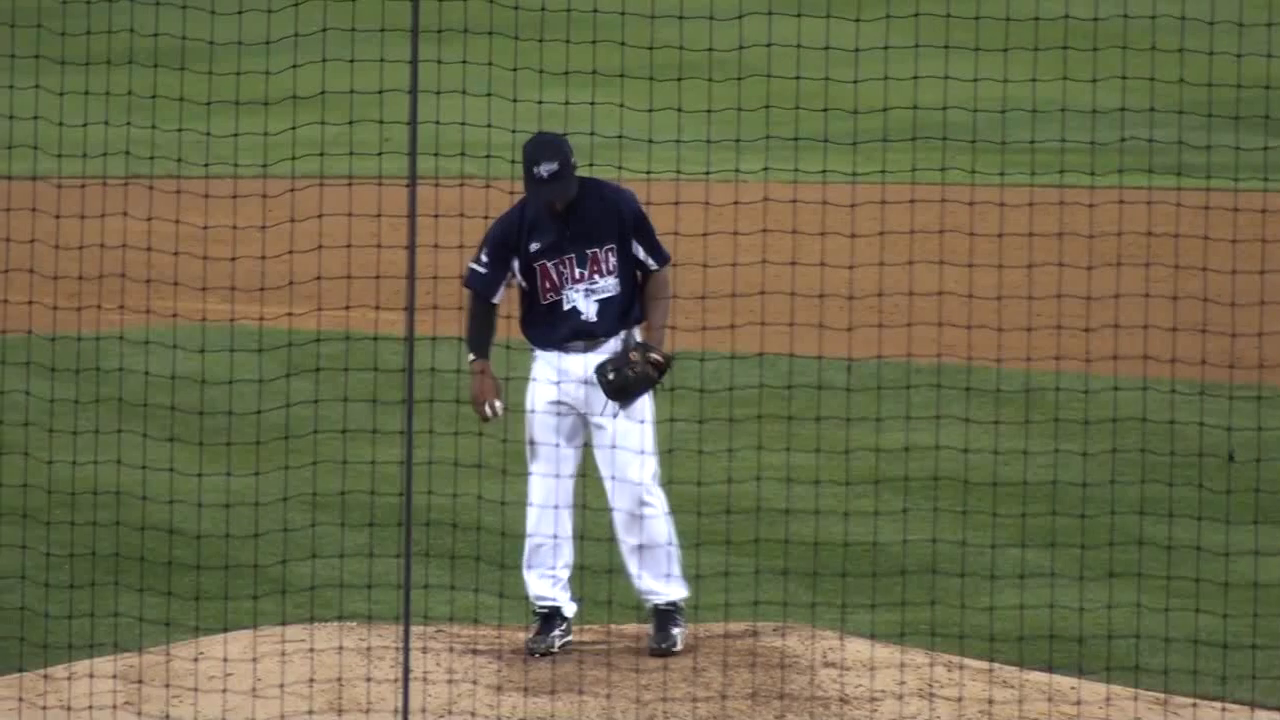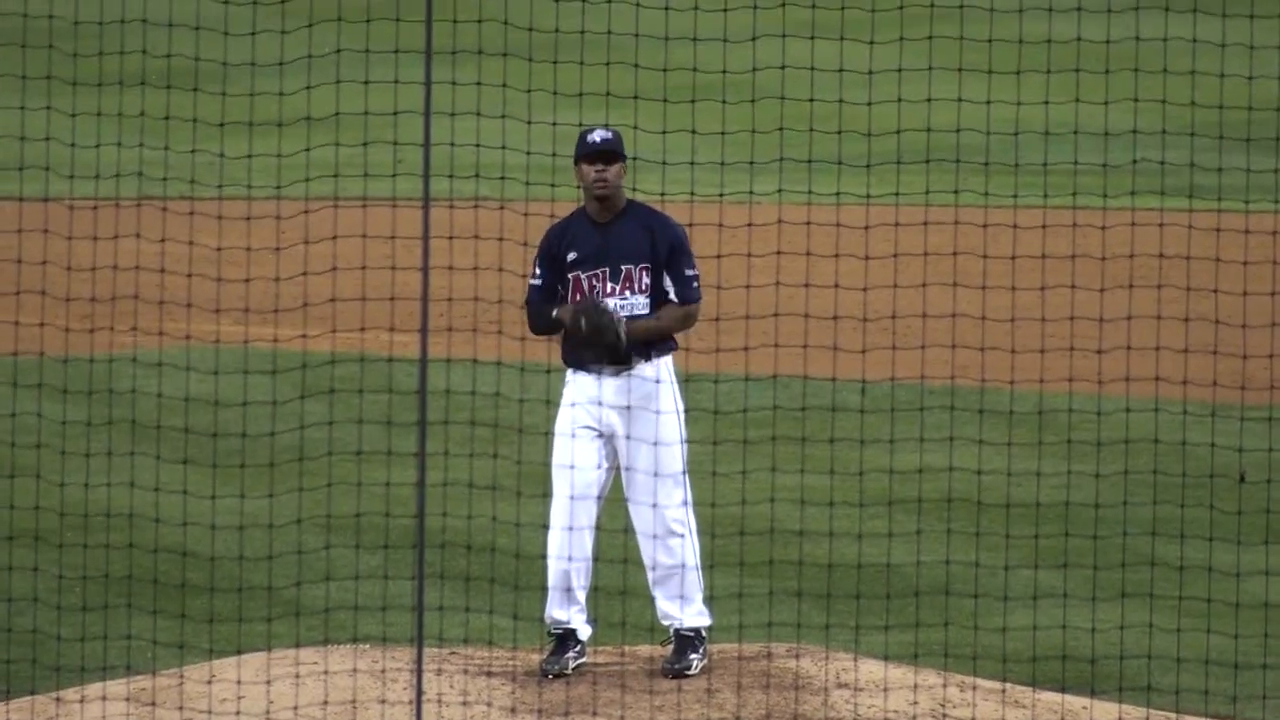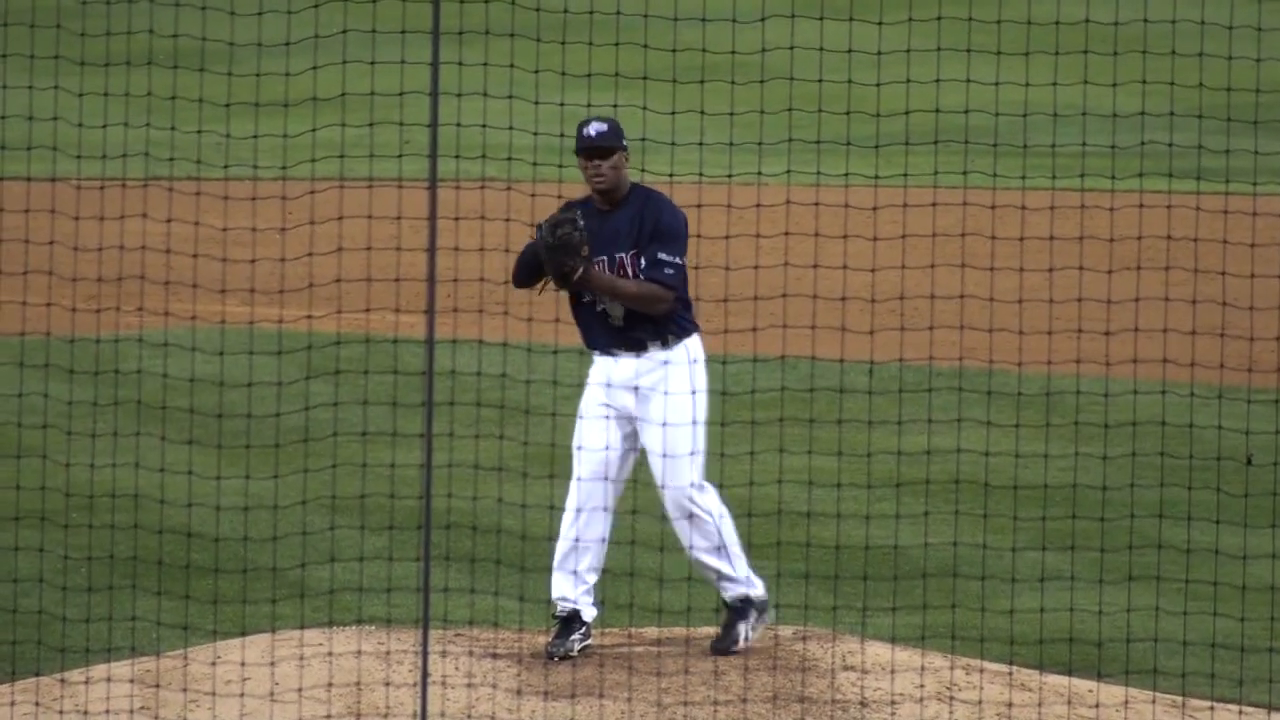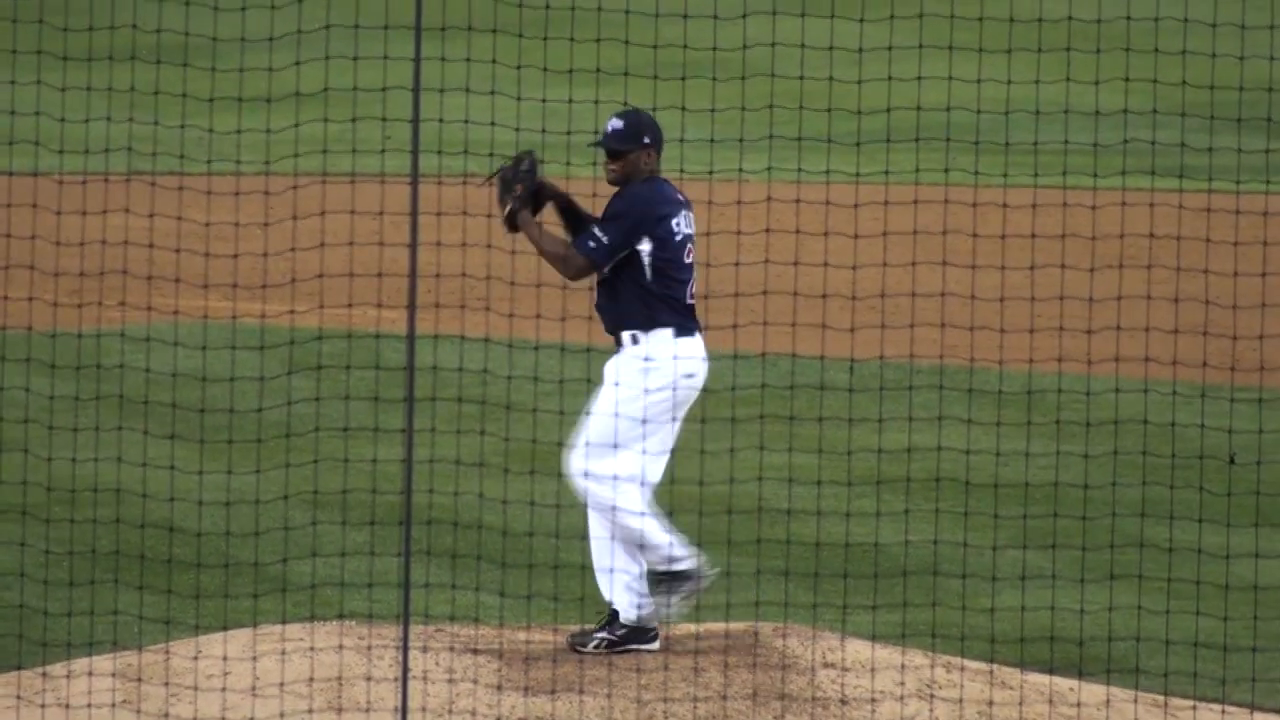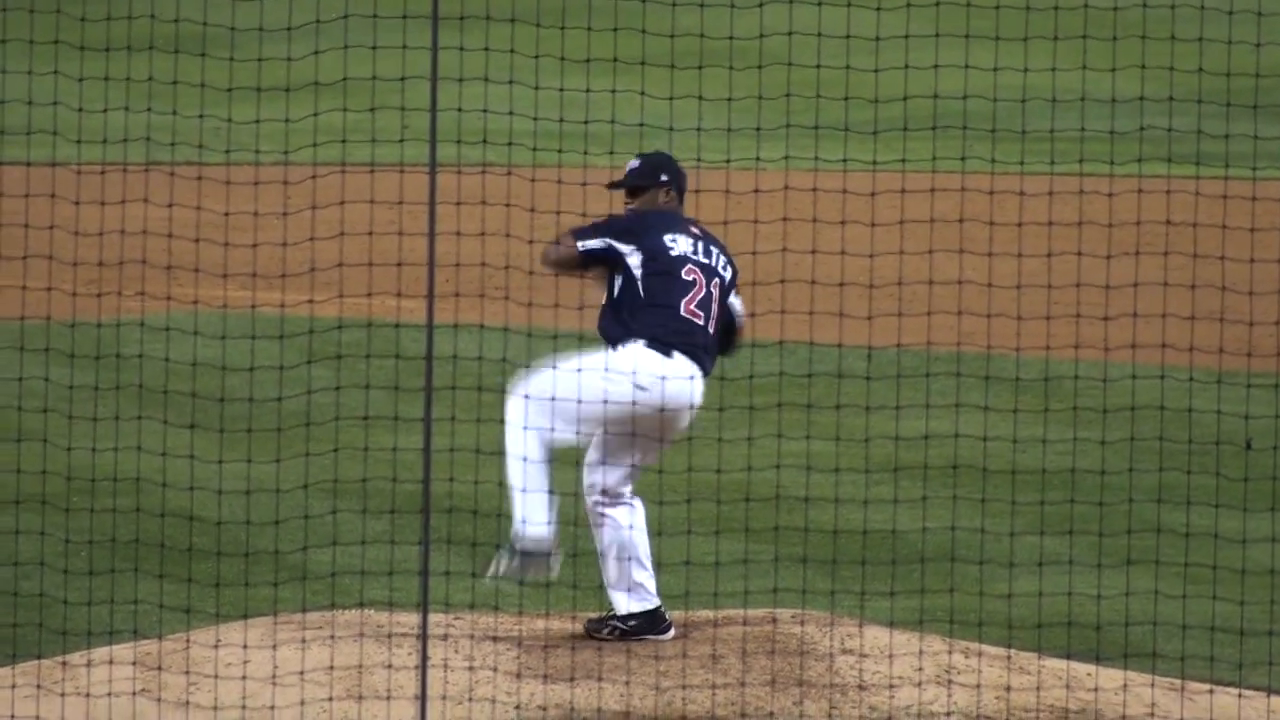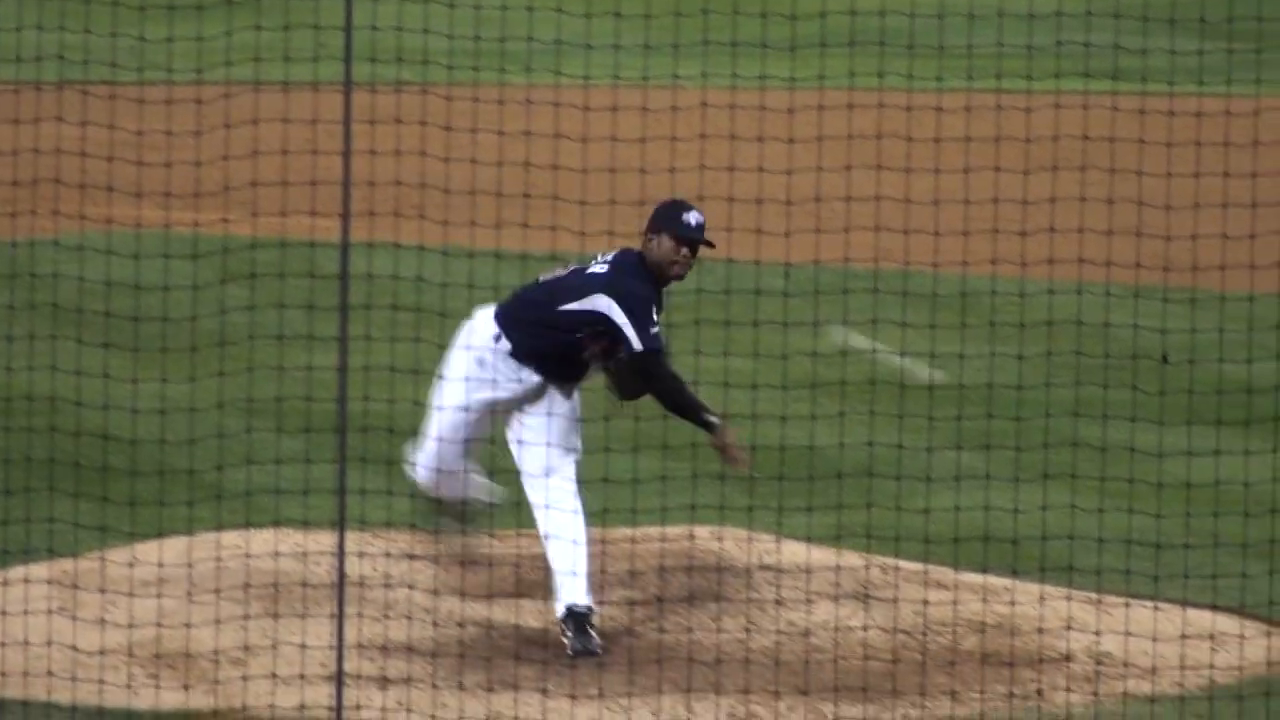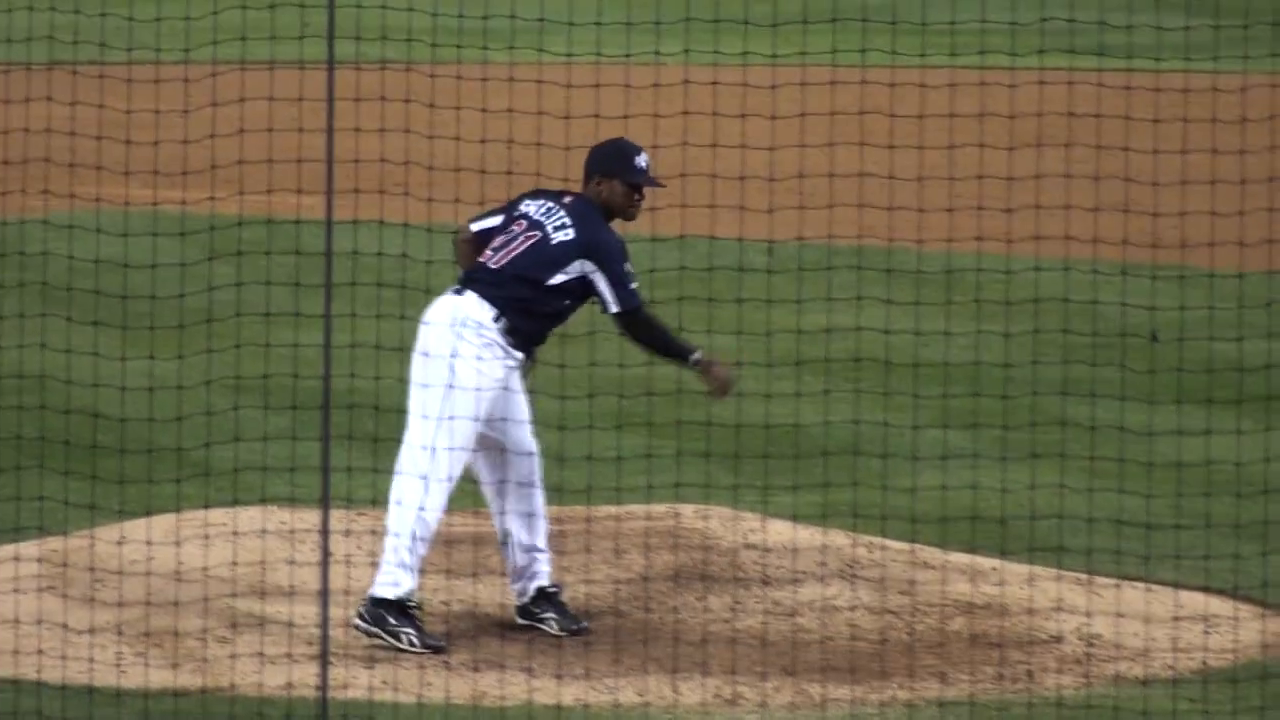
dt=0.7s
person 1, frame 1
left shoulder: (617, 205)
right shoulder: (513, 227)
left elbow: (656, 273)
right elbow: (483, 298)
left wrist: (653, 340)
right wrist: (480, 363)
left hip: (615, 359)
right hip: (552, 367)
left knee: (636, 487)
right knee: (546, 492)
left ankle: (668, 605)
right ankle: (553, 611)
person 1, frame 2
left shoulder: (660, 230)
right shoulder: (559, 238)
left elbow: (687, 309)
right elbow: (536, 316)
left wrist: (629, 329)
right wrist: (564, 316)
left hip: (647, 383)
right hip: (583, 386)
left knee: (664, 511)
right knee: (569, 512)
left ankle: (689, 630)
right ankle: (569, 631)
person 1, frame 3
left shoulder: (660, 213)
right shoulder: (573, 217)
left elbow: (659, 298)
right elbow: (522, 276)
left wrist: (587, 275)
right wrist: (541, 251)
left hip: (670, 361)
right hip: (608, 367)
left knee: (685, 488)
right knee: (588, 488)
left ankle: (746, 597)
right ankle: (573, 613)
person 1, frame 4
left shoulder: (639, 200)
right shoulder: (663, 200)
left elbow: (577, 263)
right elbow: (596, 242)
left wrist: (528, 224)
right wrist: (558, 200)
left hip: (657, 357)
right hip: (645, 357)
left knee: (591, 468)
right knee: (617, 481)
left ankle: (674, 563)
right ankle: (631, 618)
person 1, frame 5
left shoulder: (640, 227)
right shoulder: (717, 252)
left elbow: (557, 254)
right elbow: (730, 333)
left wrist: (597, 261)
left hip: (638, 370)
right hip: (686, 387)
left knee: (527, 400)
right knee: (609, 487)
left ankle: (533, 541)
right ankle: (641, 611)
person 1, frame 6
left shoulder: (644, 288)
right shoulder: (627, 286)
right elbow: (651, 374)
right wrist: (713, 427)
left hip: (549, 385)
right hip: (488, 354)
left knee: (557, 492)
right knee: (431, 472)
right ankle: (467, 489)
person 1, frame 7
left shoulder: (538, 201)
right shoulder: (597, 242)
left elbow: (466, 239)
right elbow: (637, 323)
right wrist: (701, 362)
left hip: (491, 349)
right hip: (471, 338)
left knee: (517, 466)
right knee: (432, 471)
left ankle: (533, 593)
